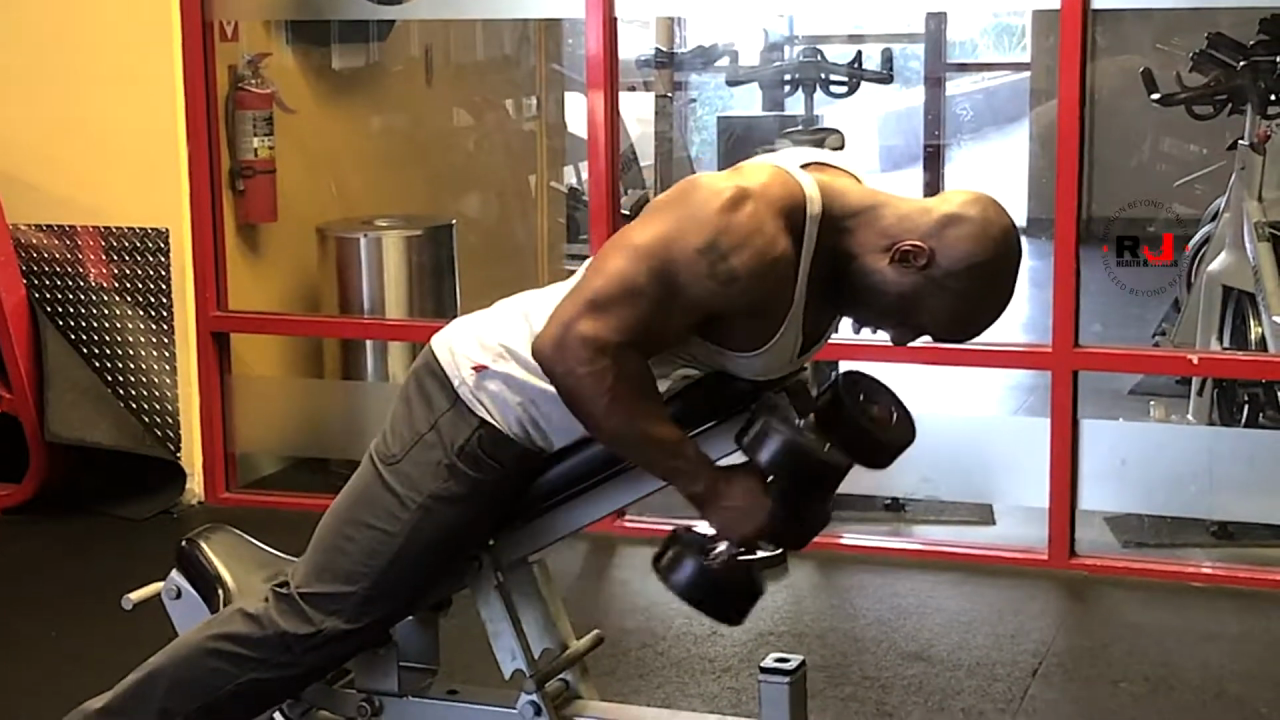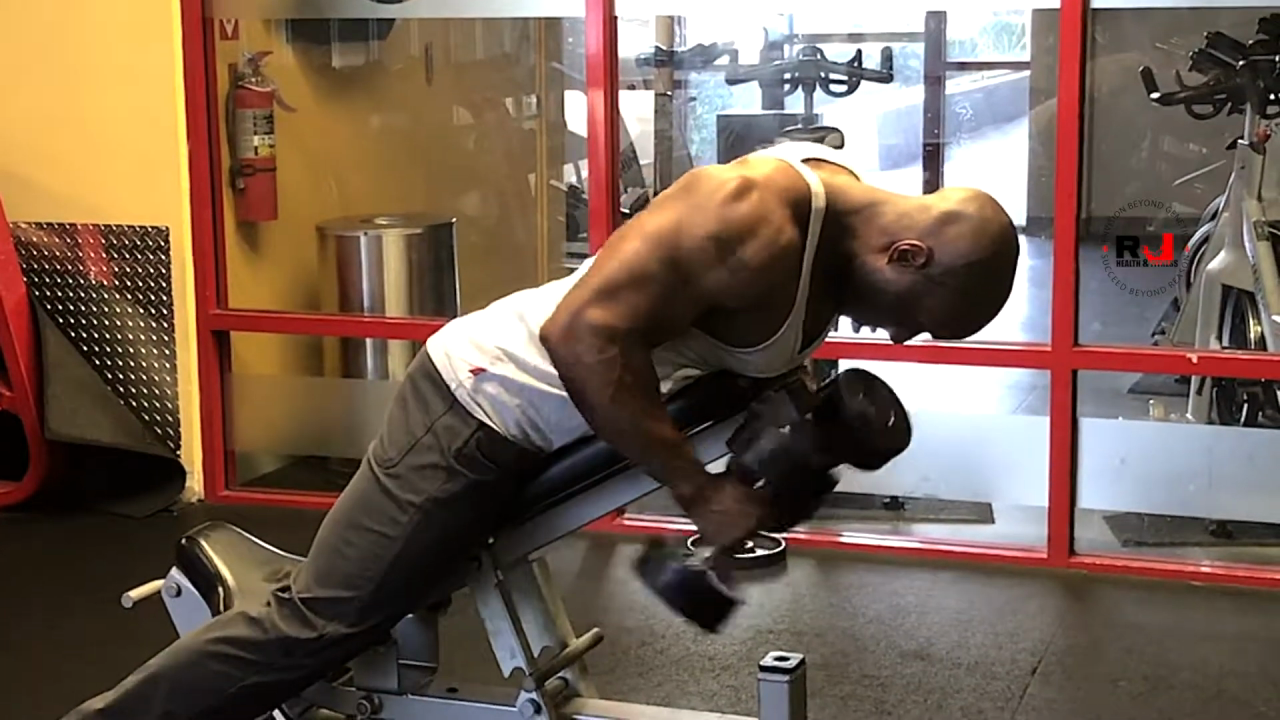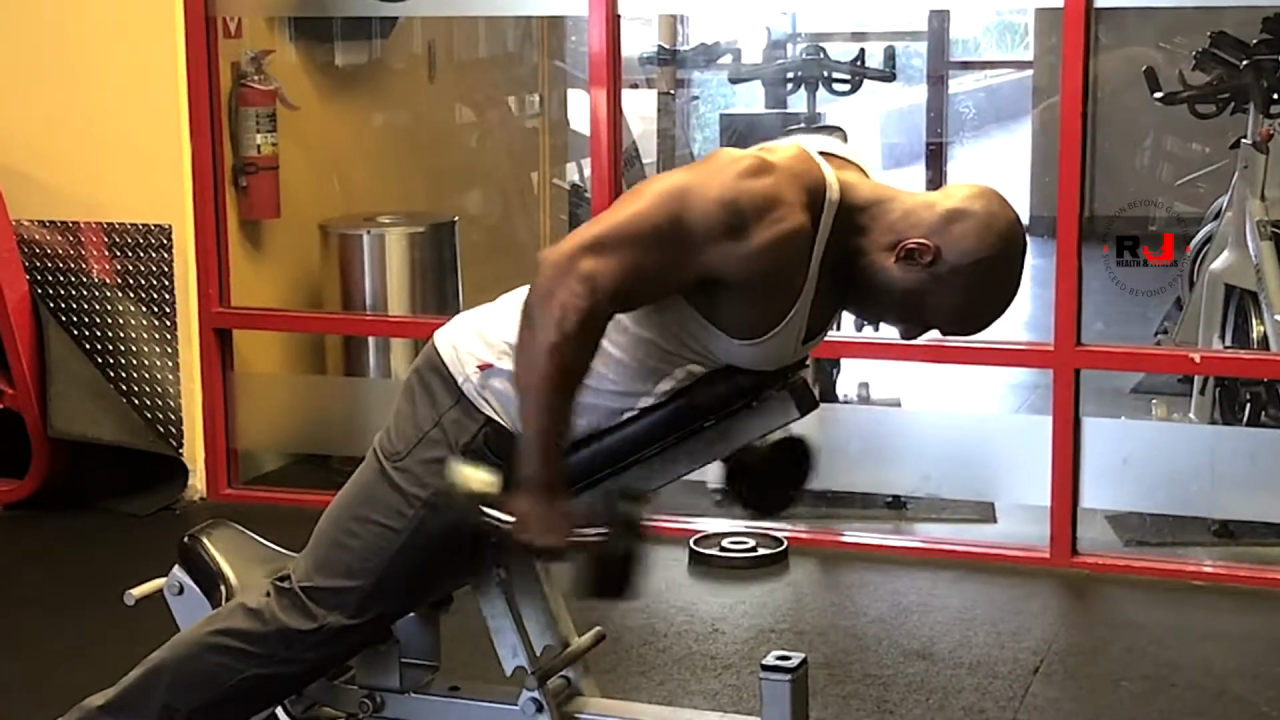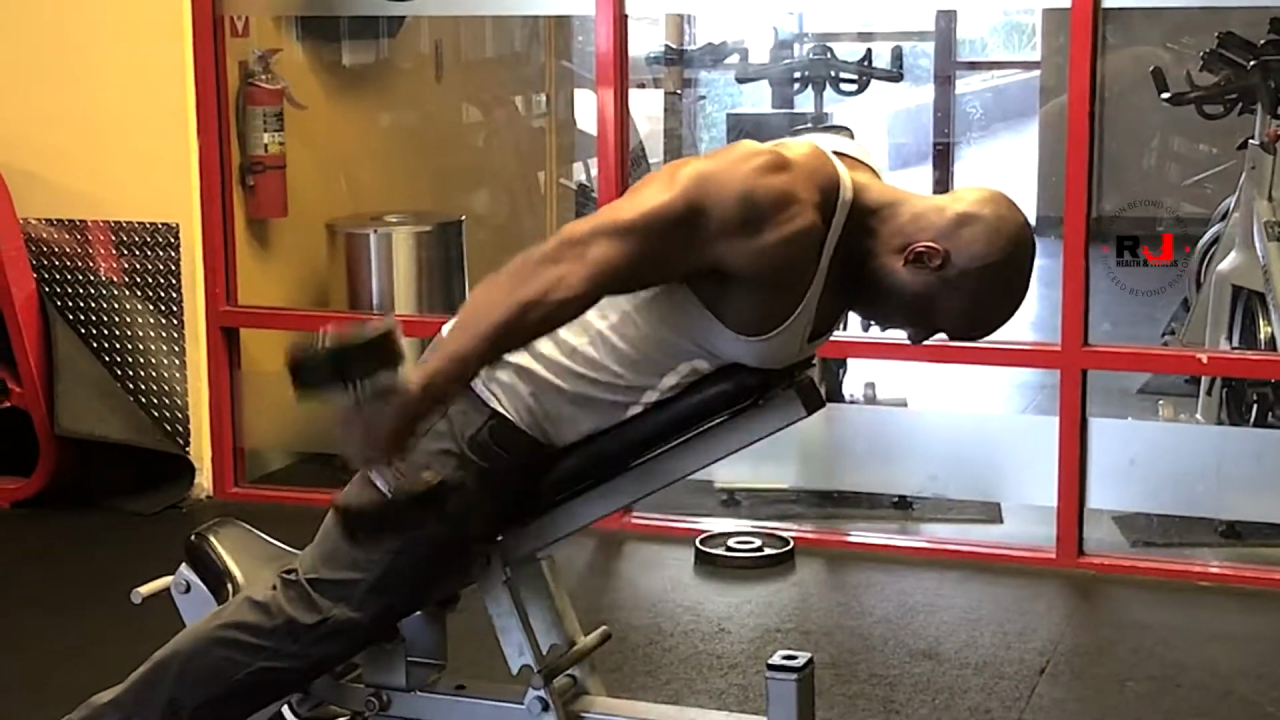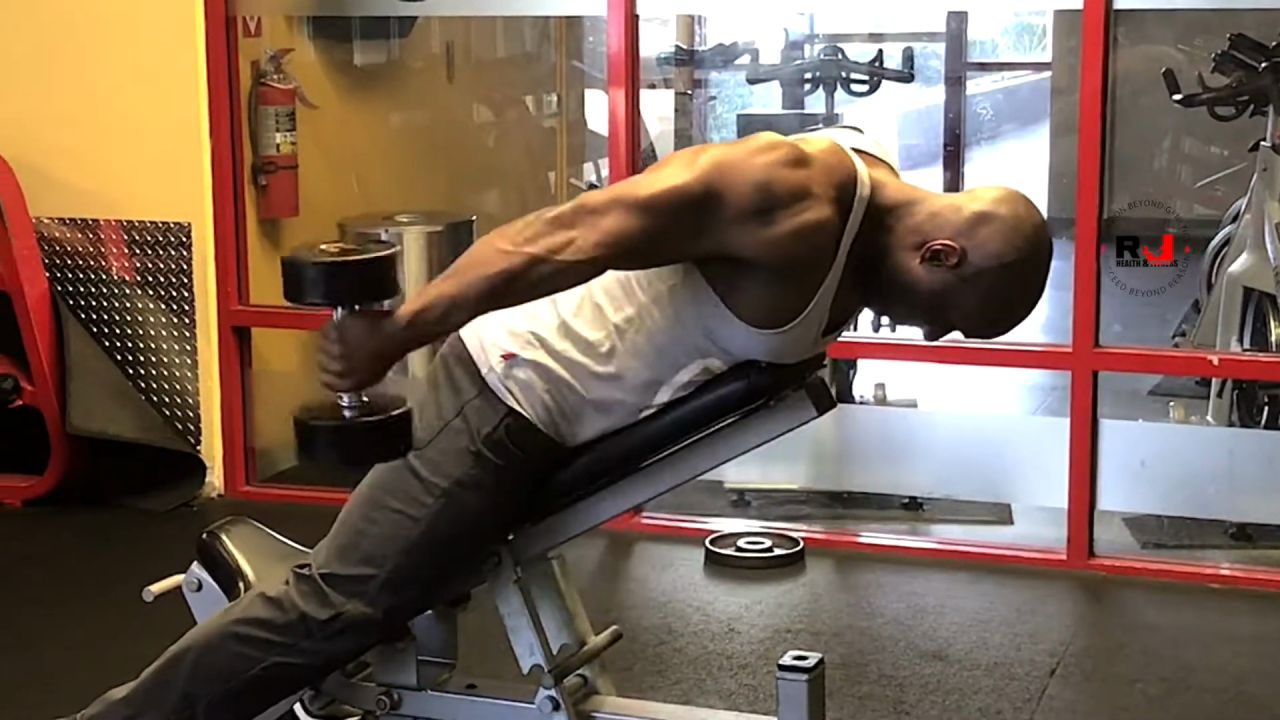
dt=0.2s
person 1, frame 1
left shoulder: (844, 217)
right shoulder: (751, 227)
right elbow: (575, 346)
right wrist: (712, 488)
left hip: (533, 425)
right hip: (488, 404)
right knee: (313, 616)
person 1, frame 2
left shoulder: (842, 219)
right shoulder: (758, 221)
right elbow: (584, 333)
right wrist: (701, 494)
left hip: (534, 426)
right hip: (487, 407)
right knee: (319, 621)
person 1, frame 3
left shoulder: (847, 211)
right shoulder: (770, 206)
right elbow: (571, 278)
right wrist: (541, 486)
left hip: (531, 405)
right hip: (490, 393)
right knee: (317, 614)
person 1, frame 4
left shoulder: (858, 211)
right shoulder: (783, 200)
right elbow: (576, 260)
right wrist: (415, 396)
left hip: (556, 418)
right hip: (497, 401)
left knee: (372, 586)
right knee: (323, 606)
person 1, frame 5
left shoulder: (874, 210)
right shoulder: (798, 195)
right elbow: (585, 229)
right wrist: (402, 326)
left hip: (569, 417)
right hip: (517, 392)
left knee: (374, 595)
right knee: (334, 604)
